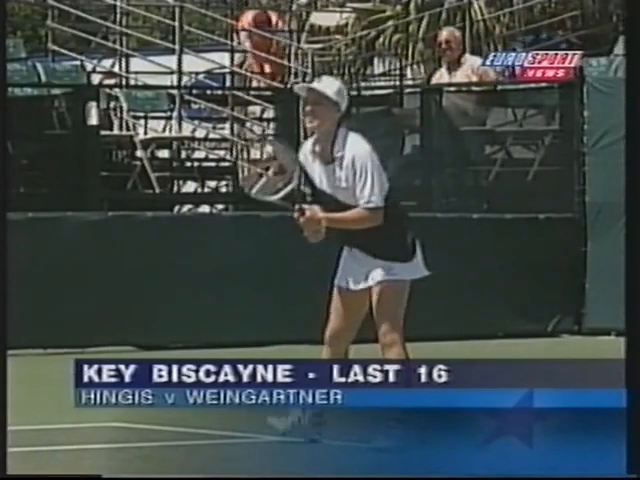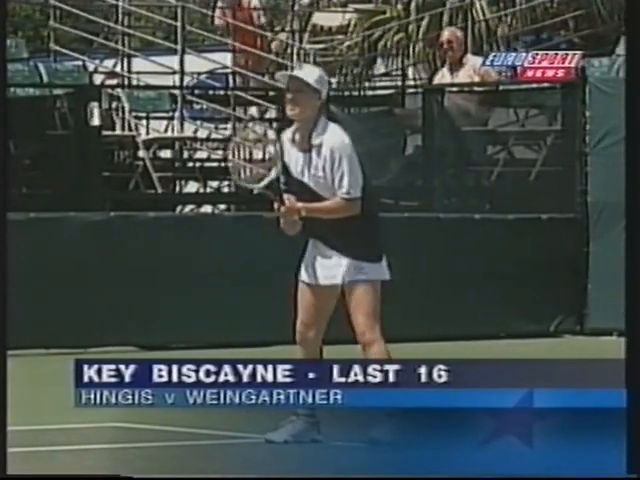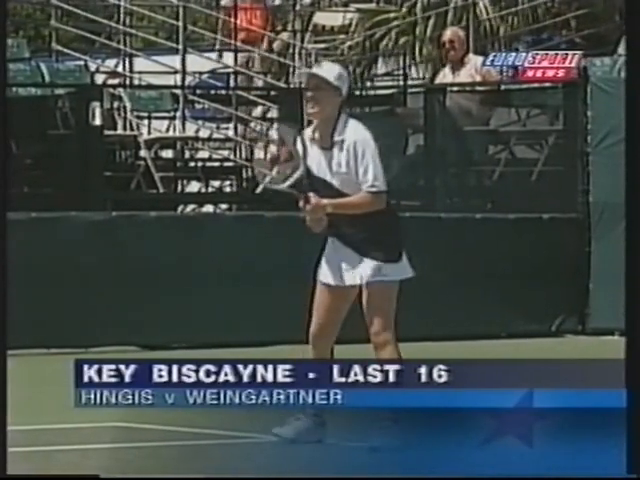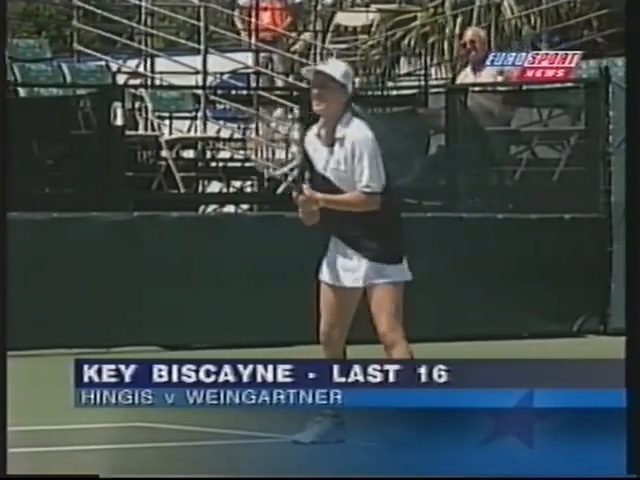
dt=0.7s
person 1, frame 1
left shoulder: (358, 151)
right shoulder: (306, 153)
left elbow: (374, 213)
left wrist: (325, 220)
right wrist: (312, 222)
left hip: (389, 249)
right hip: (355, 251)
left knee: (388, 335)
right knee: (335, 338)
right ankle: (314, 413)
person 1, frame 2
left shoulder: (336, 141)
right shoulder: (286, 140)
left elbow: (351, 204)
left wrist: (302, 209)
right wrist: (289, 214)
left hip: (358, 248)
right hip: (320, 248)
left knee: (367, 333)
right knee: (306, 335)
right ankle: (308, 417)
person 1, frame 3
left shoulder: (358, 137)
right shoulder: (306, 139)
left elbow: (377, 197)
left wrist: (328, 206)
right wrist: (313, 213)
left hip: (376, 246)
right hip: (339, 246)
left knee: (381, 335)
right knee: (319, 334)
right ankle: (314, 415)
person 1, frame 4
left shoulder: (359, 136)
right shoulder: (311, 137)
left elbow: (371, 199)
left wrist: (321, 200)
right wrist: (310, 208)
left hip: (378, 246)
right hip: (342, 246)
left knee: (390, 334)
right knee: (330, 336)
right ankle: (333, 417)
